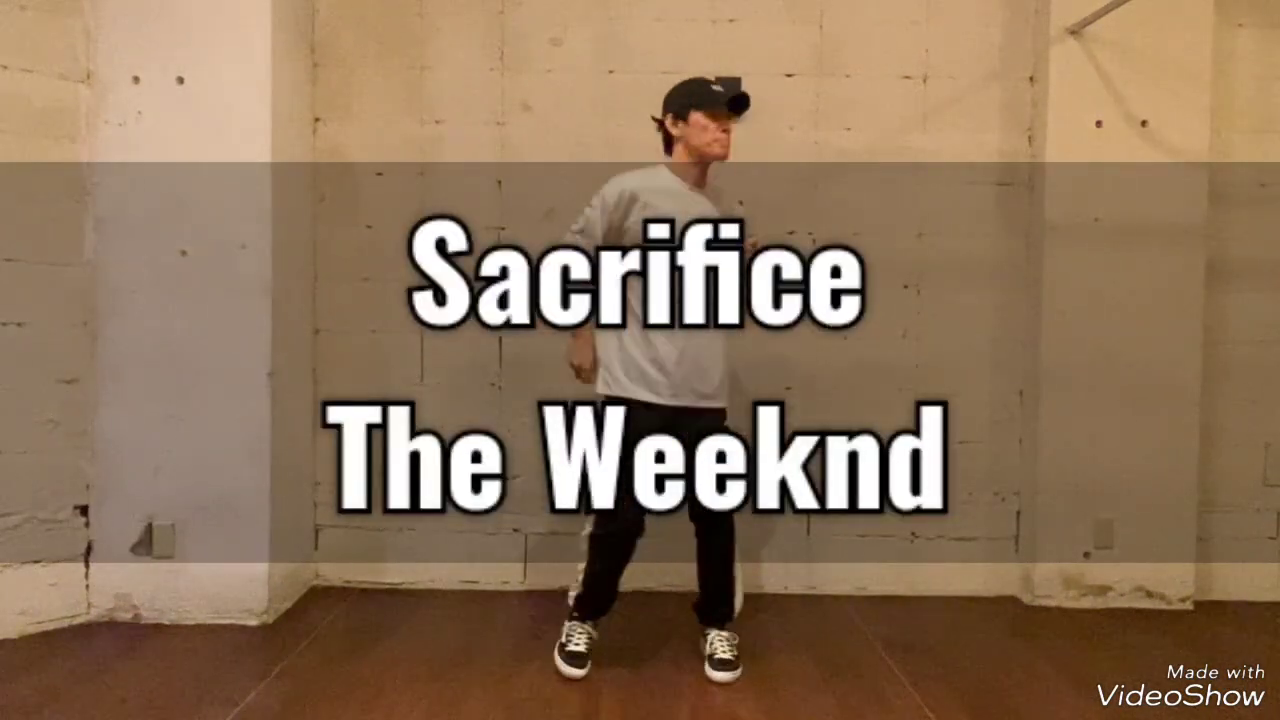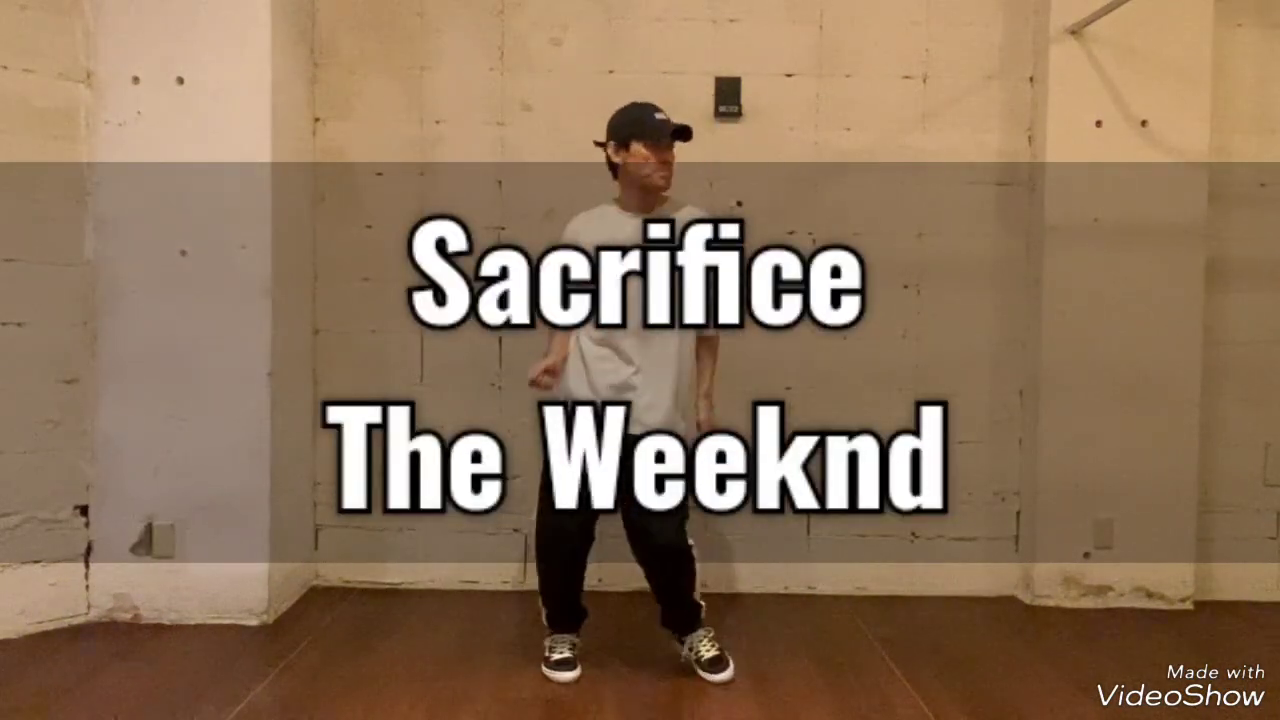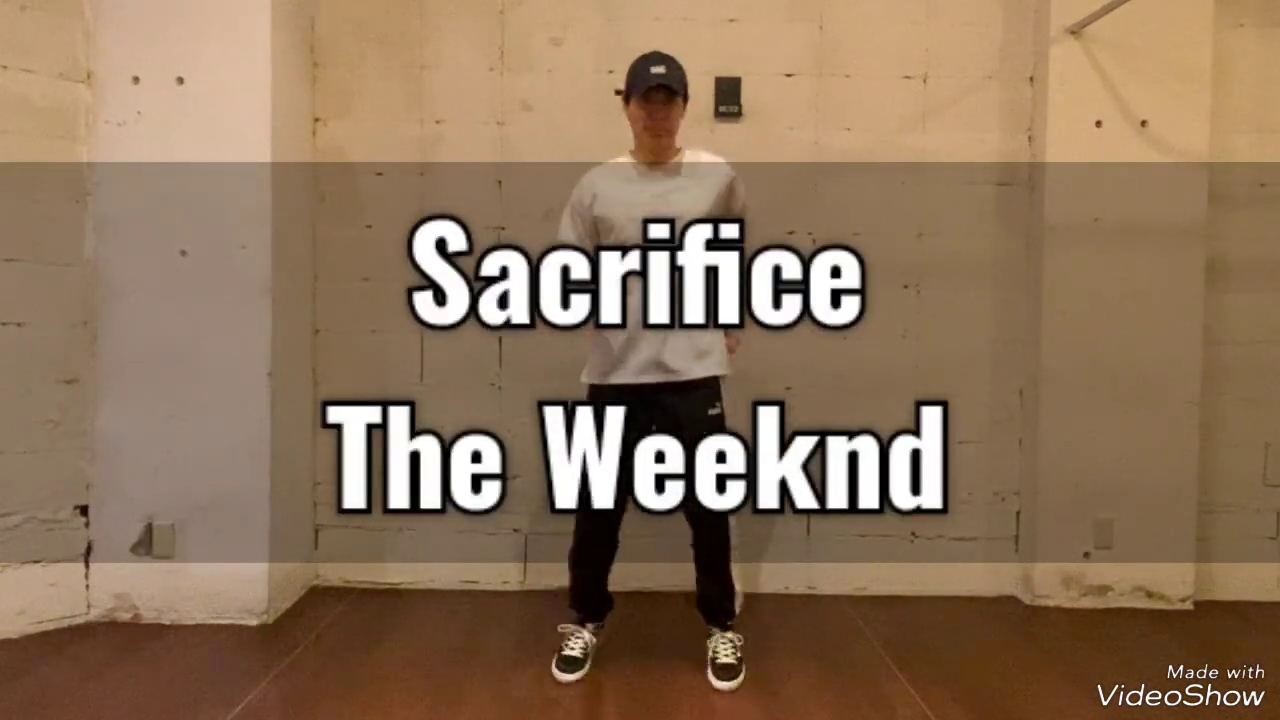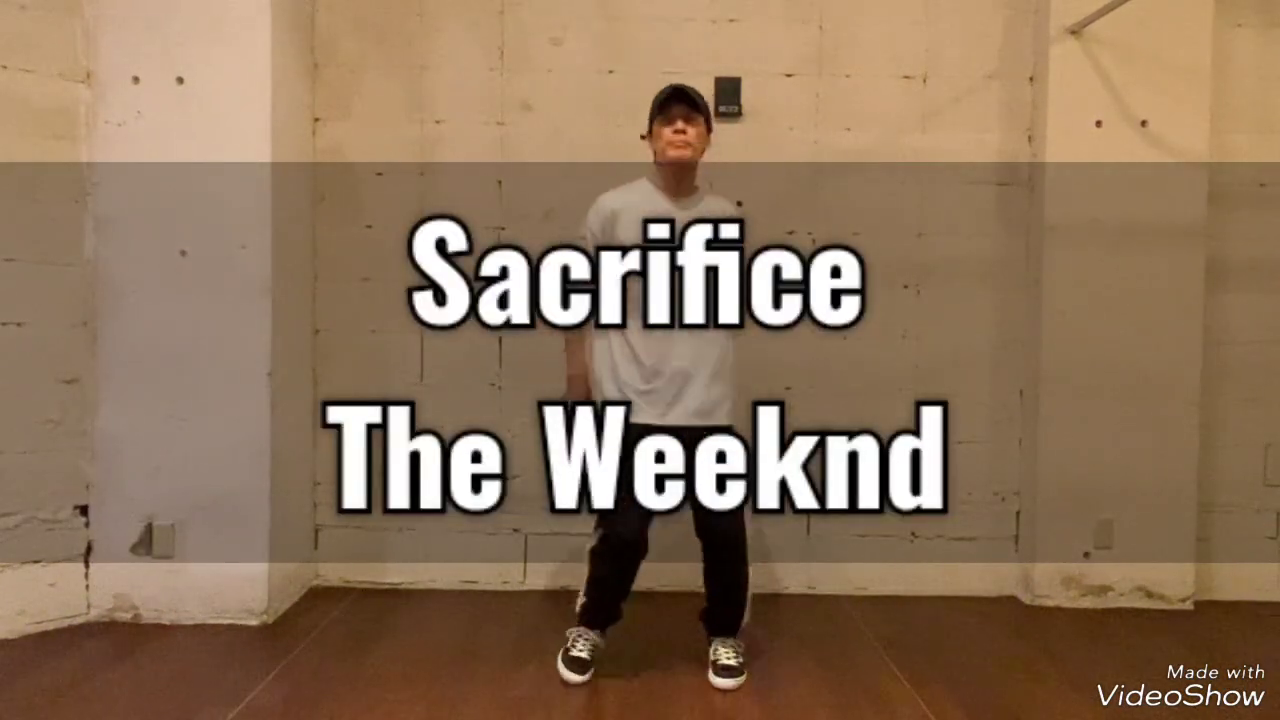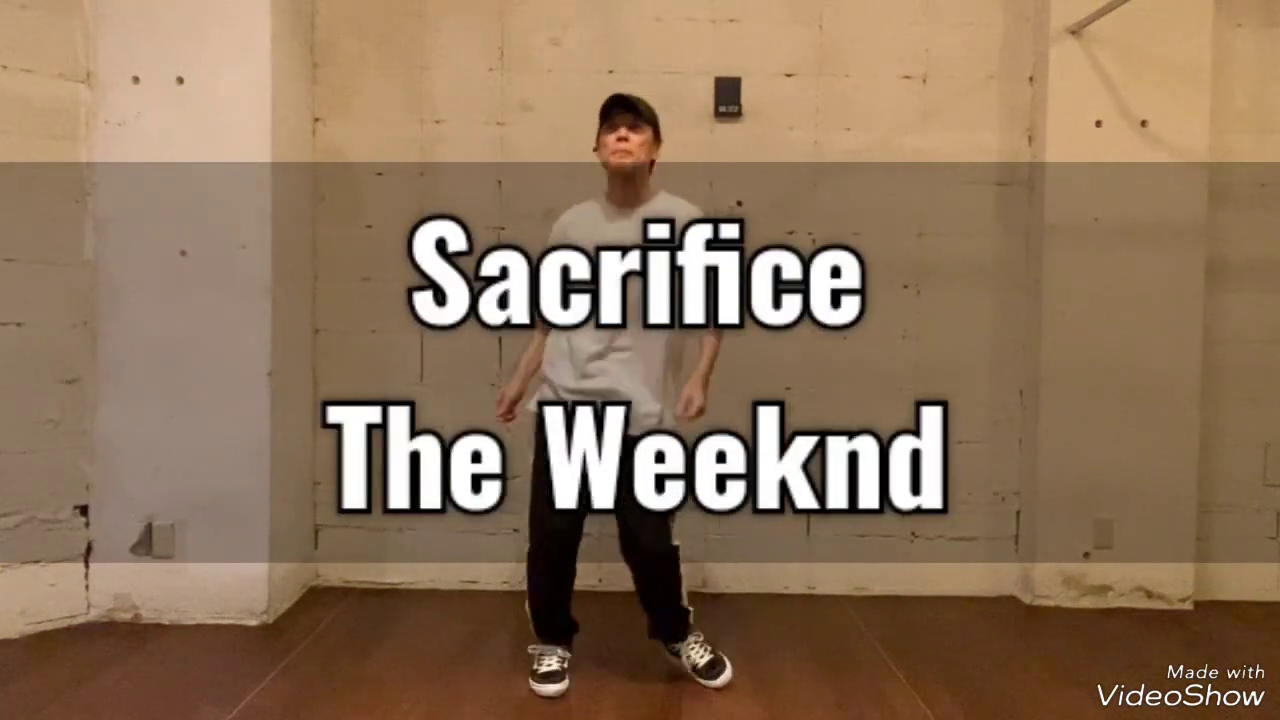
dt=0.3s
person 1, frame 1
left shoulder: (723, 210)
right shoulder: (630, 190)
right wrist: (580, 339)
left hip: (705, 395)
right hip: (633, 391)
left knee: (715, 517)
right knee: (621, 516)
left ankle: (717, 627)
right ankle: (583, 620)
person 1, frame 2
left shoulder: (697, 226)
right shoulder: (583, 229)
left elbow: (708, 319)
left wrist: (706, 395)
right wrist: (554, 357)
left hip: (656, 418)
right hip: (583, 411)
left knee: (662, 538)
right knee: (561, 532)
left ankle: (691, 631)
right ankle: (563, 633)
person 1, frame 3
left shoulder: (717, 177)
right shoulder: (597, 184)
left wrist: (725, 321)
left hip: (691, 372)
right hip: (617, 374)
left knee: (707, 507)
right knee: (598, 505)
left ankle: (722, 631)
right ankle: (585, 622)
person 1, frame 4
left shoulder: (727, 216)
right shoulder: (612, 209)
right wrist: (579, 373)
left hip: (705, 409)
right hip: (628, 406)
left knee: (724, 532)
right knee: (622, 534)
left ankle: (724, 635)
right ankle: (589, 627)
person 1, frame 5
left shoulder: (686, 219)
right shoulder: (571, 224)
left wrist: (699, 381)
right wrist: (520, 380)
left hip: (641, 412)
right hip: (565, 405)
left knee: (648, 541)
right knee: (551, 534)
left ankle: (681, 636)
right ankle: (552, 643)
